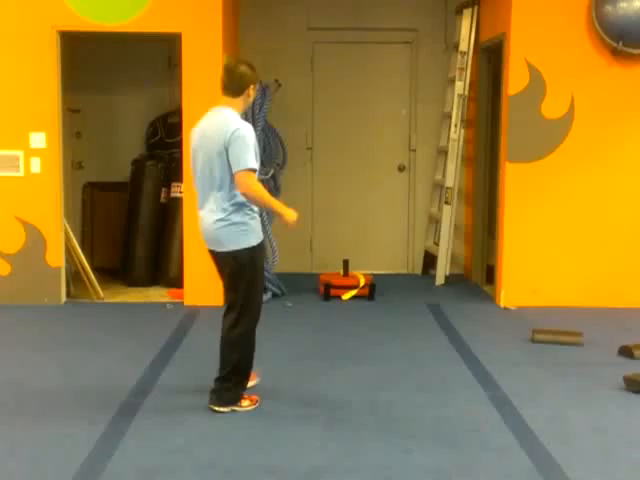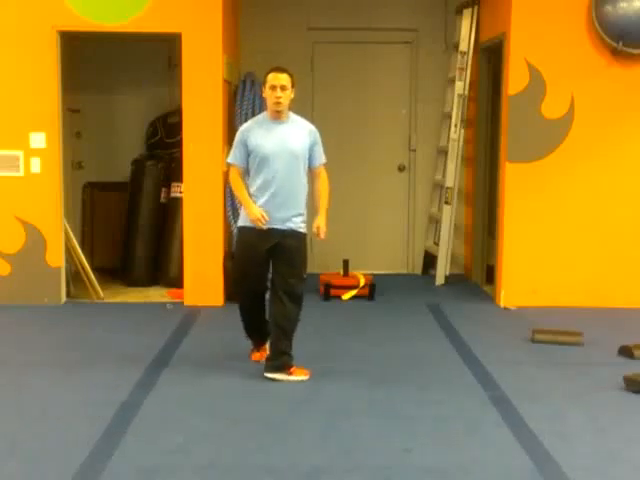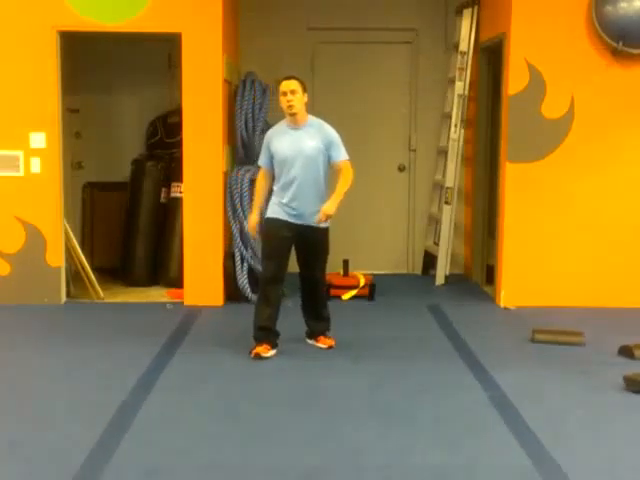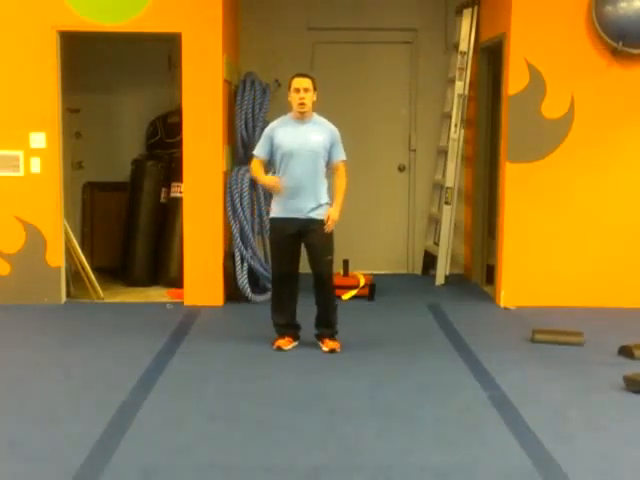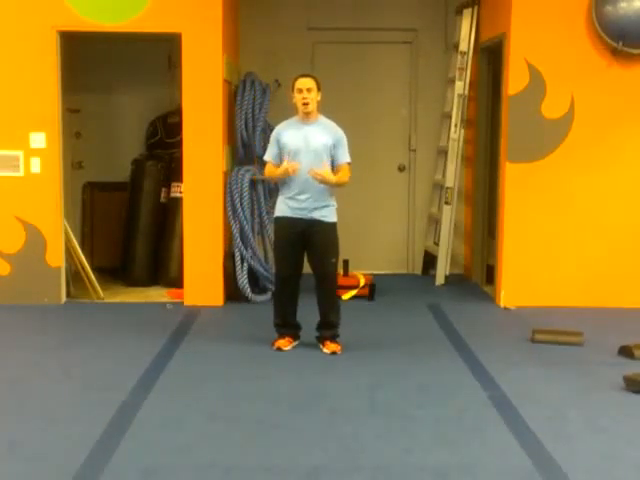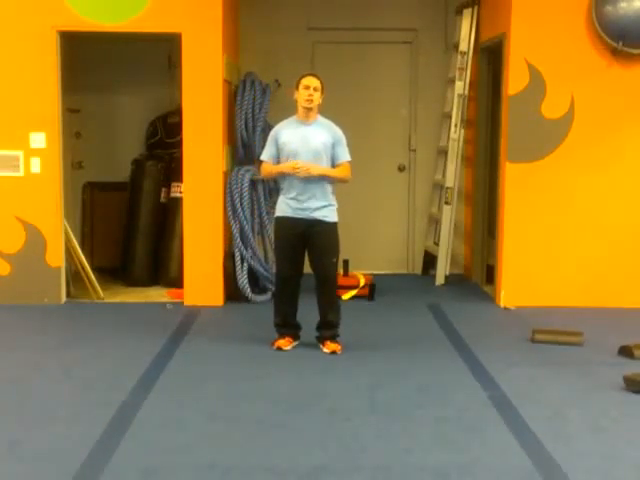
dt=0.7s
person 1, frame 1
left shoulder: (201, 126)
right shoulder: (240, 129)
right elbow: (247, 187)
right wrist: (281, 210)
left hip: (217, 229)
right hip: (238, 234)
left knee: (243, 303)
right knee: (243, 311)
left ankle: (238, 371)
right ankle: (226, 393)
person 1, frame 2
left shoulder: (307, 131)
right shoulder: (248, 131)
left elbow: (319, 176)
right elbow: (235, 175)
left wrist: (322, 214)
right wrist: (249, 206)
left hip: (293, 226)
right hip: (254, 225)
left knee: (289, 293)
right knee: (250, 288)
left ankle: (279, 362)
right ankle: (260, 339)
person 1, frame 3
left shoulder: (325, 133)
right shoulder: (272, 135)
left elbow: (346, 171)
right elbow: (264, 176)
left wrist: (333, 202)
right wrist: (255, 211)
left hip: (314, 219)
right hip: (279, 216)
left knee: (314, 278)
right knee: (270, 276)
left ankle: (318, 330)
right ankle: (265, 339)
person 1, frame 4
left shoulder: (329, 131)
right shoulder: (275, 129)
left elbow: (339, 171)
right elbow: (256, 163)
left wrist: (337, 206)
right wrist: (264, 178)
left hip: (318, 215)
right hip: (283, 215)
left knee: (324, 274)
right knee: (283, 275)
left ankle: (327, 333)
right ankle: (286, 332)
person 1, frame 5
left shoulder: (333, 132)
right shoulder: (281, 131)
left elbow: (345, 174)
right elbow: (268, 171)
left wrist: (329, 178)
right wrist: (281, 171)
left hip: (322, 216)
right hip: (287, 215)
left knee: (326, 276)
right knee: (286, 276)
left ankle: (328, 335)
right ankle: (287, 332)
person 1, frame 6
left shoulder: (333, 132)
right shoulder: (280, 131)
left elbow: (345, 173)
right elbow: (264, 170)
left wrist: (320, 170)
right wrist: (282, 168)
left hip: (323, 215)
right hip: (288, 215)
left knee: (327, 277)
right knee: (286, 276)
left ankle: (328, 334)
right ankle: (287, 332)
